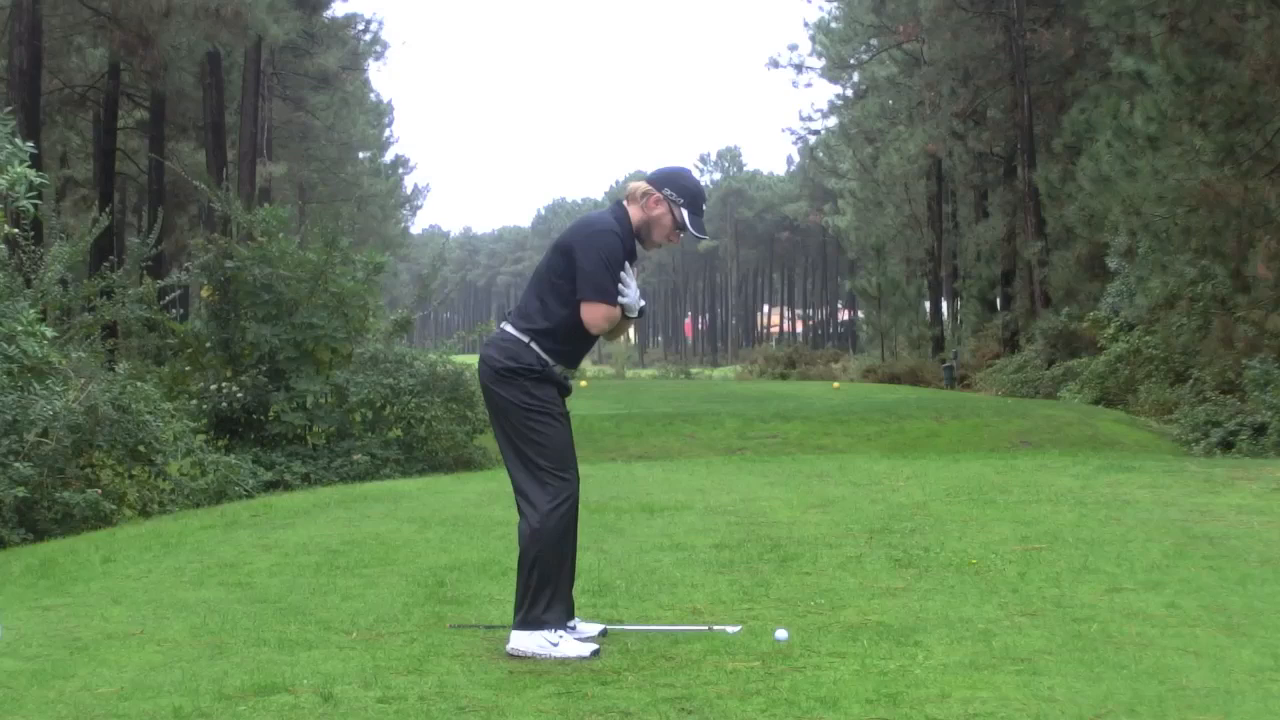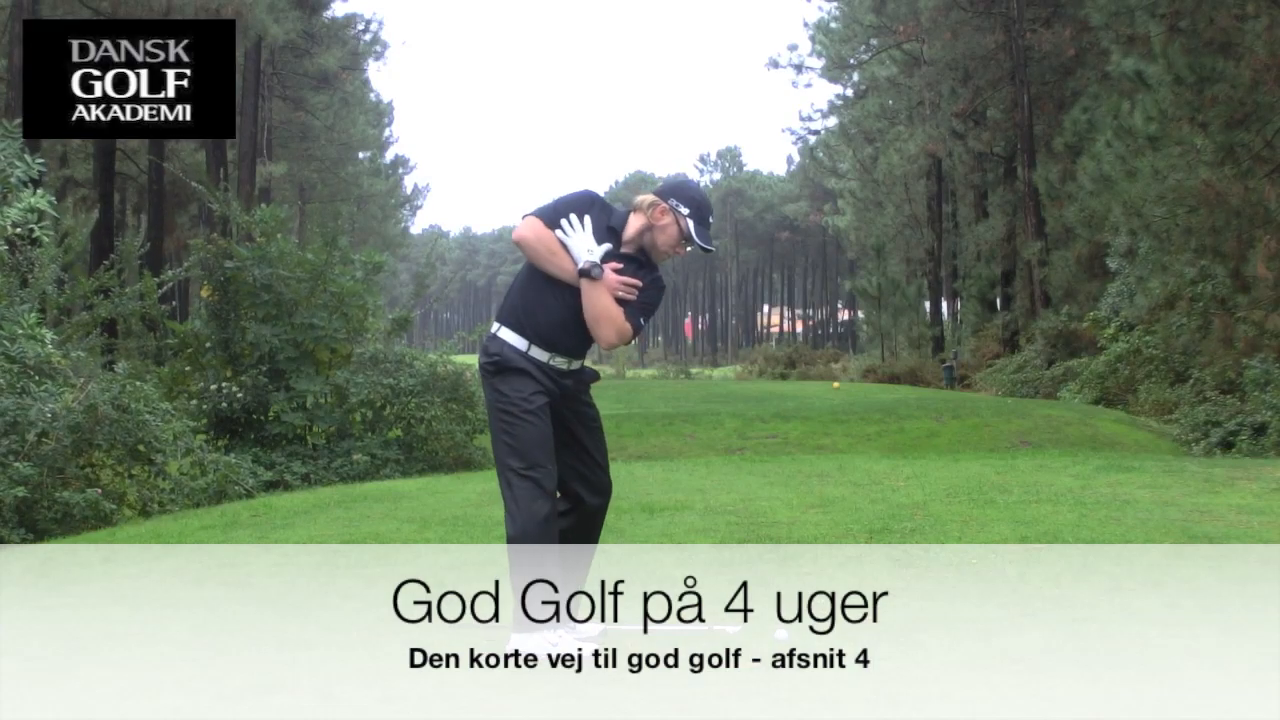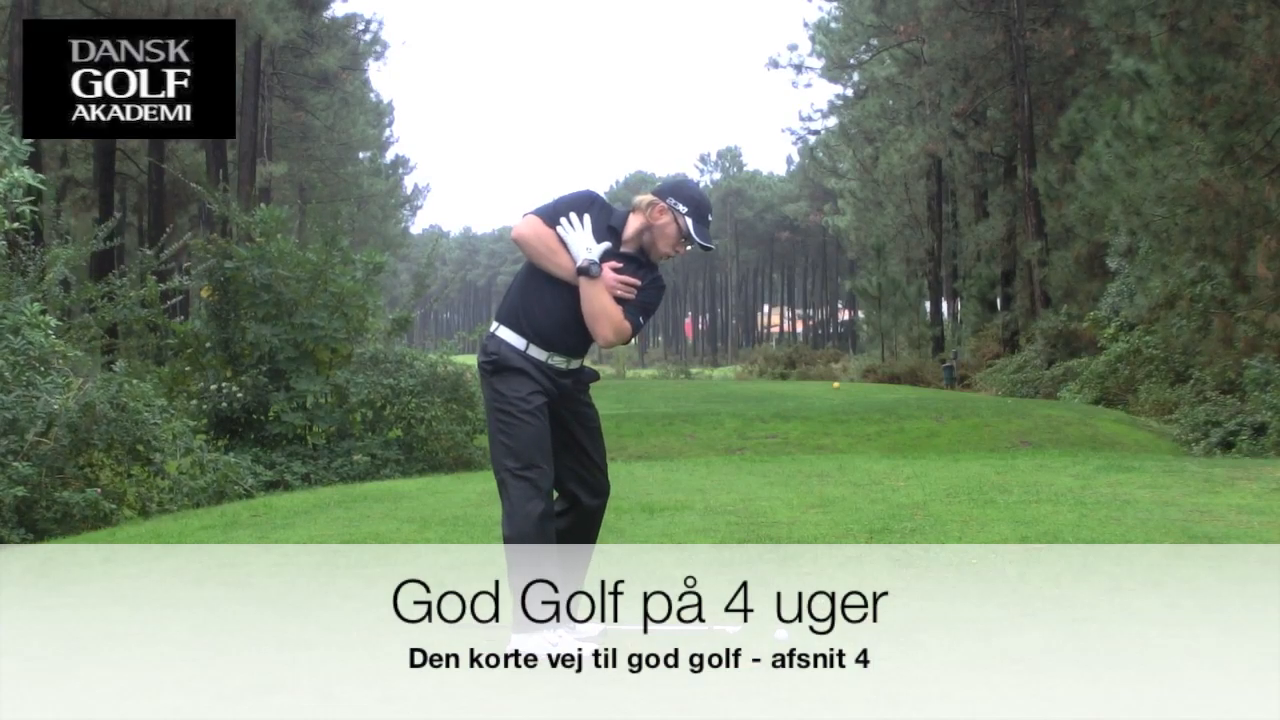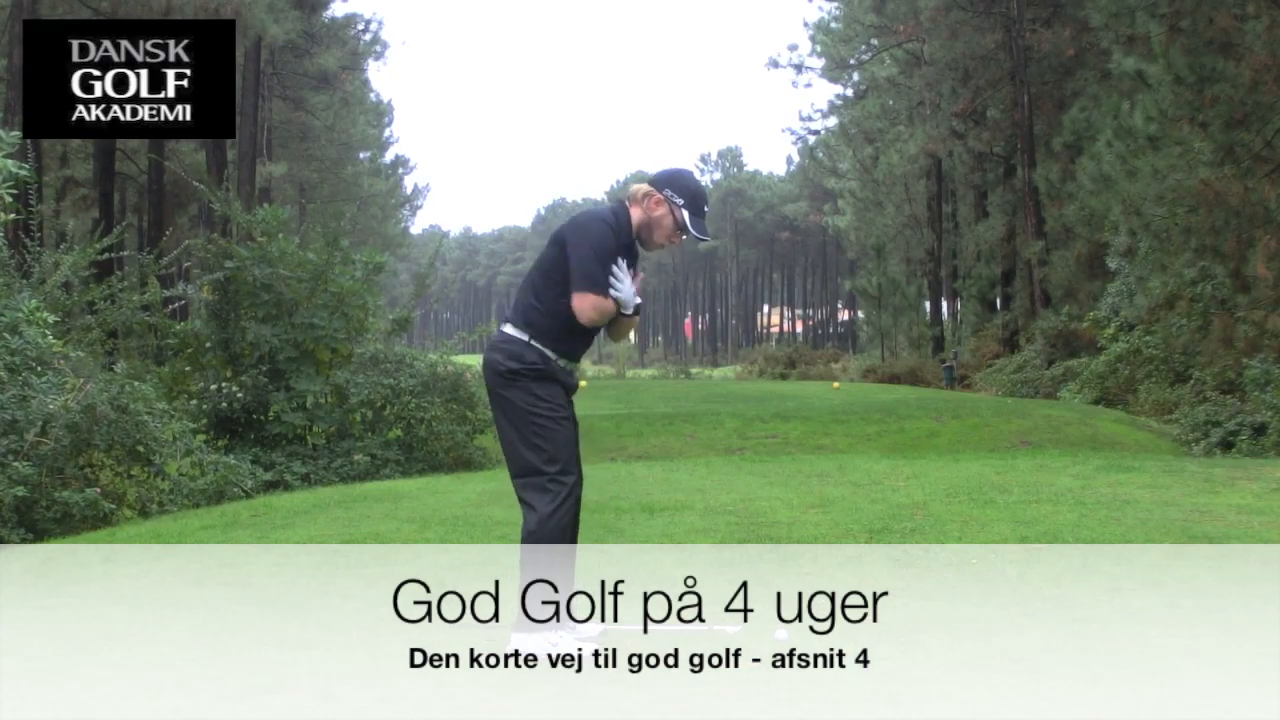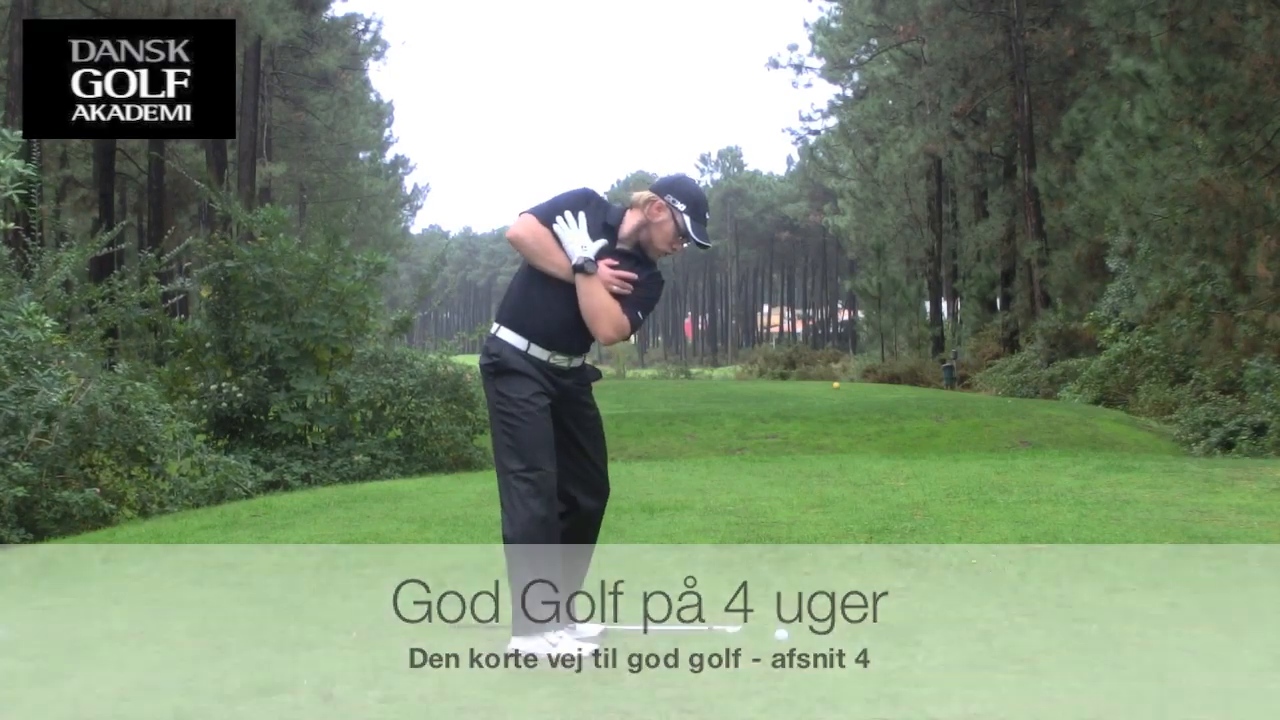
dt=1s
person 1, frame 1
left shoulder: (618, 242)
right shoulder: (602, 233)
left elbow: (611, 327)
right elbow: (596, 320)
left wrist: (630, 306)
right wrist: (627, 305)
left hip: (536, 372)
right hip: (518, 368)
left knee: (560, 489)
right knee: (550, 492)
left ankle: (553, 614)
right ankle: (531, 628)
person 1, frame 2
left shoulder: (648, 281)
right shoulder: (588, 209)
left elbow: (609, 335)
right elbow: (525, 233)
left wrist: (590, 268)
right wrist: (587, 276)
left hip: (567, 376)
right hip: (514, 363)
left knee: (591, 491)
right knee: (534, 491)
right ankle: (531, 627)
person 1, frame 3
left shoulder: (648, 281)
right shoulder: (587, 208)
left elbow: (608, 333)
right elbow: (524, 231)
left wrist: (588, 265)
right wrist: (585, 274)
left hip: (566, 375)
right hip: (513, 363)
left knee: (589, 491)
right knee: (530, 489)
left ankle: (561, 606)
right ankle: (530, 626)
person 1, frame 4
left shoulder: (623, 242)
right shoulder: (600, 226)
left elbow: (618, 331)
right elbow: (586, 309)
left wrist: (626, 303)
right wrist: (625, 303)
left hip: (539, 368)
right hip: (523, 366)
left knee: (556, 487)
right knee: (550, 488)
right ankle: (532, 626)
person 1, frame 5
left shoulder: (646, 278)
right shoulder: (584, 207)
left elbow: (608, 330)
right elbow: (519, 231)
left wrist: (583, 263)
right wrist: (582, 272)
left hip: (569, 374)
right hip: (515, 362)
left knee: (588, 492)
right knee: (532, 488)
left ankle: (555, 610)
right ankle: (531, 625)
